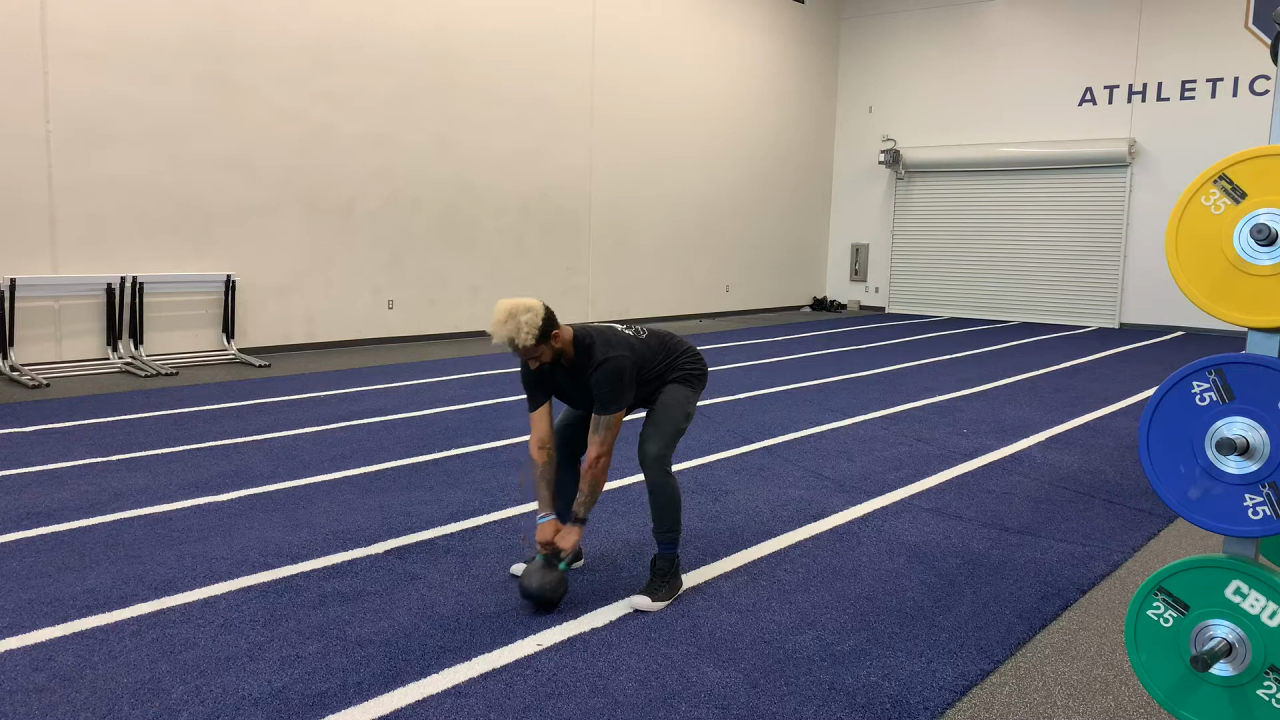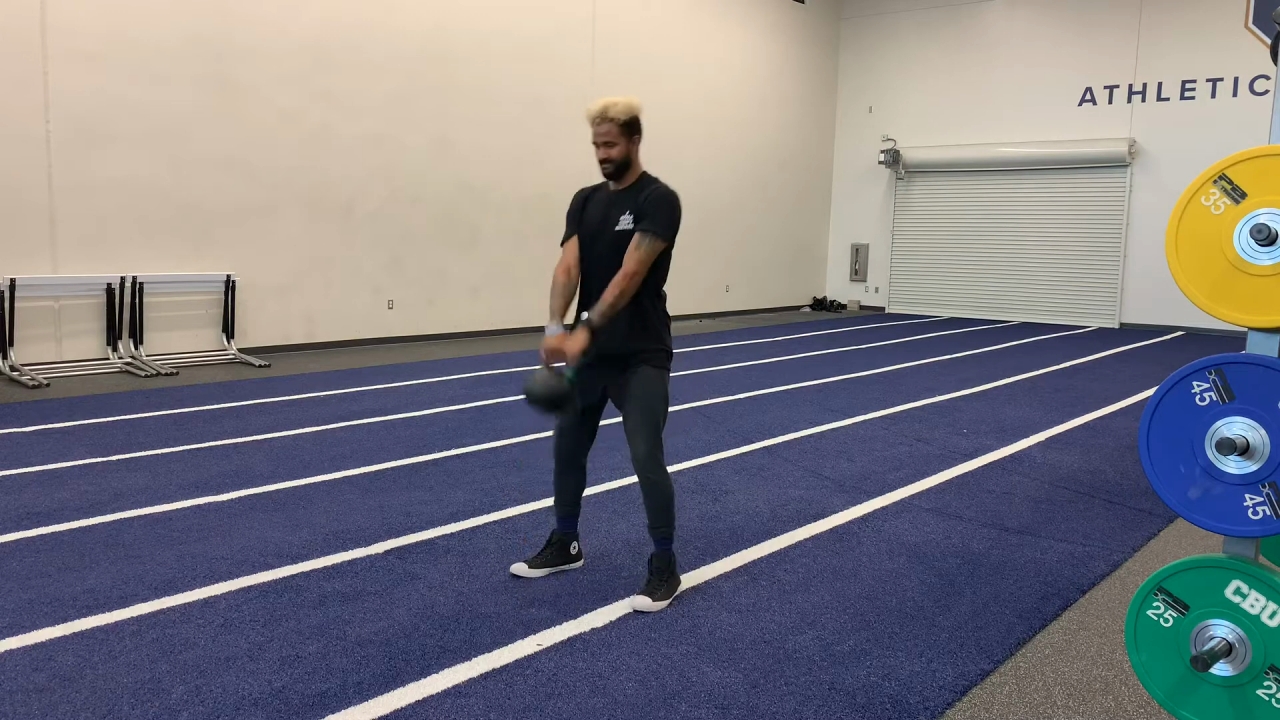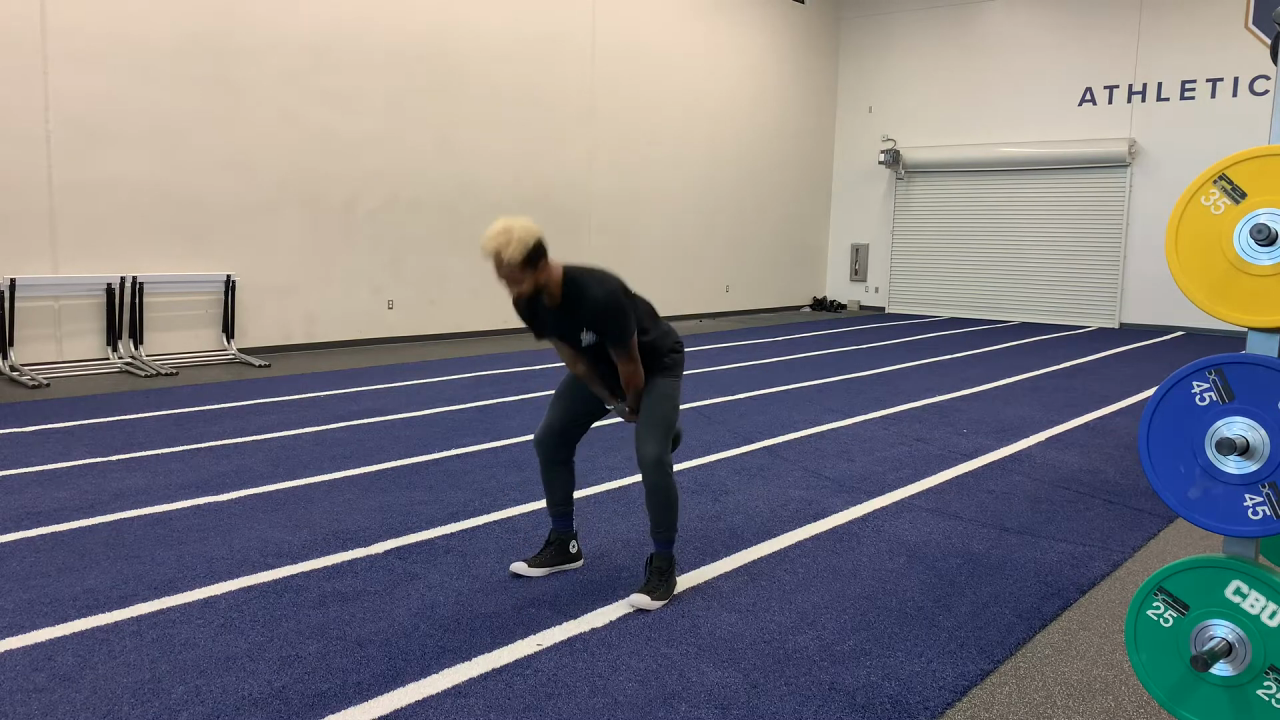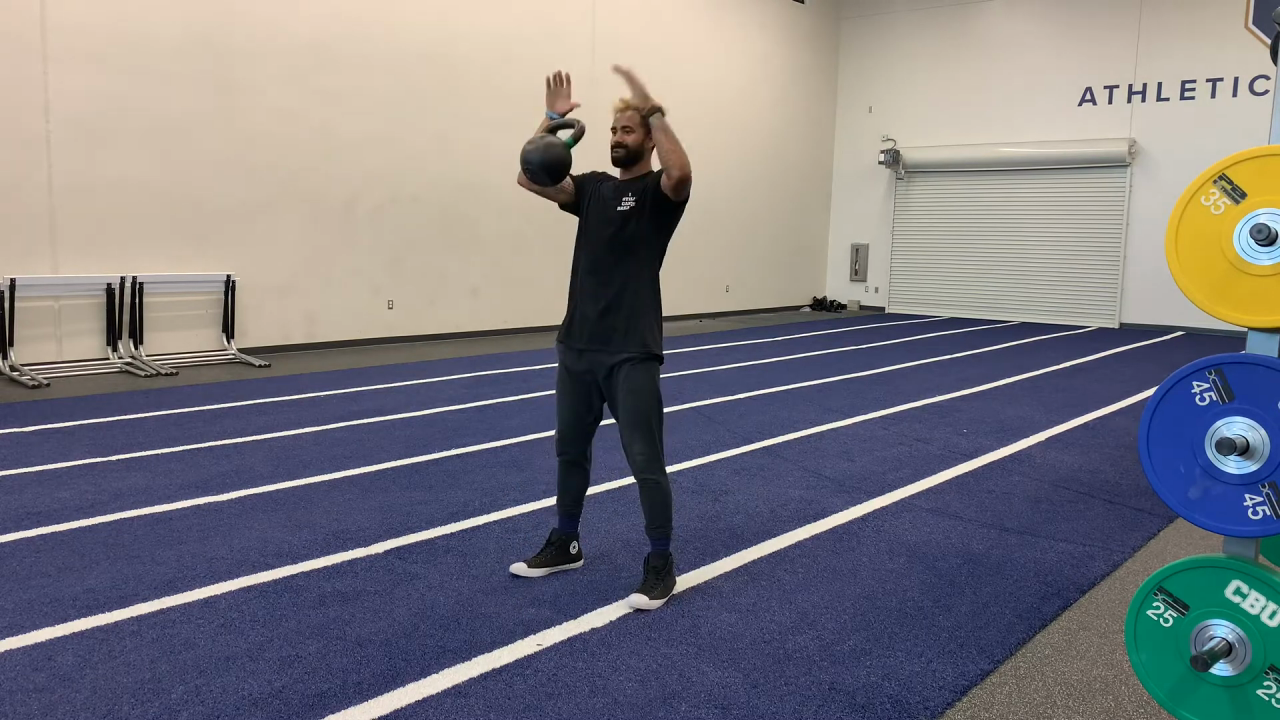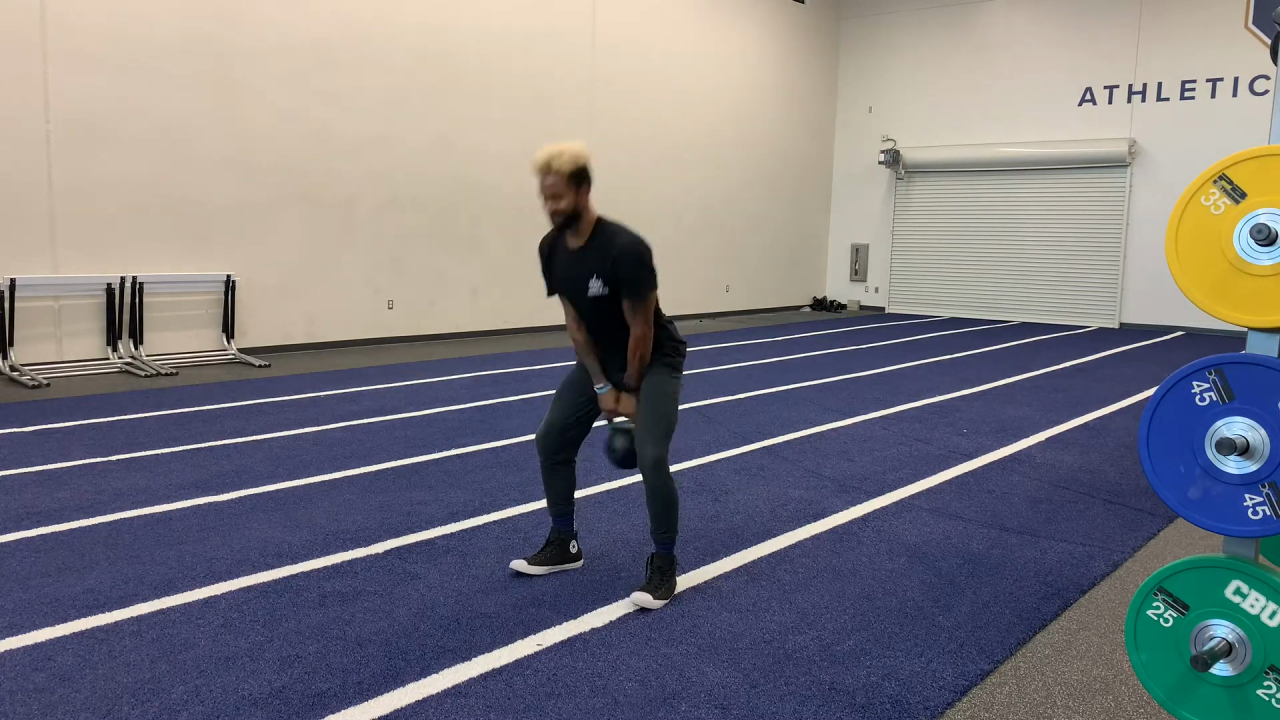
dt=1s
person 1, frame 1
left shoulder: (608, 360)
right shoulder: (536, 362)
left elbow: (599, 454)
right elbow: (541, 444)
left wrist: (577, 522)
right wrist: (545, 516)
left hip: (678, 375)
right hip: (633, 376)
left knee: (652, 455)
right knee: (562, 440)
left ankle: (667, 568)
right ankle: (567, 549)
person 1, frame 2
left shoulder: (659, 200)
right shoulder: (585, 201)
left elbow: (631, 273)
right elbow: (569, 263)
left wrist: (586, 331)
right wrist: (556, 327)
left hip: (641, 353)
right hip: (590, 347)
left knee: (646, 456)
right knee: (567, 445)
left ankle: (664, 566)
right ankle: (565, 543)
person 1, frame 3
left shoulder: (600, 296)
right shoulder: (529, 302)
left elbow: (631, 366)
right elbow: (572, 357)
left wrist: (631, 406)
right wrist: (613, 403)
left hip: (655, 364)
left knee: (651, 453)
right knee: (550, 438)
left ankle: (663, 565)
right ankle: (564, 543)
person 1, frame 4
left shoulder: (660, 190)
right shoulder: (592, 187)
left elbow: (681, 172)
right elbow: (531, 177)
left wrist: (654, 111)
right wrist: (554, 119)
left hip: (631, 351)
right hip: (578, 345)
left knee: (644, 459)
right knee: (570, 450)
left ankle: (661, 565)
right ankle: (565, 543)
person 1, frame 5
left shoulder: (626, 249)
right shoulder: (551, 248)
left elbow: (642, 331)
right elbow: (575, 322)
left wrist: (631, 391)
right wrist: (601, 386)
left hip: (655, 361)
right hip: (601, 360)
left knee: (651, 456)
right knee: (551, 440)
left ankle: (663, 565)
right ankle: (564, 544)
